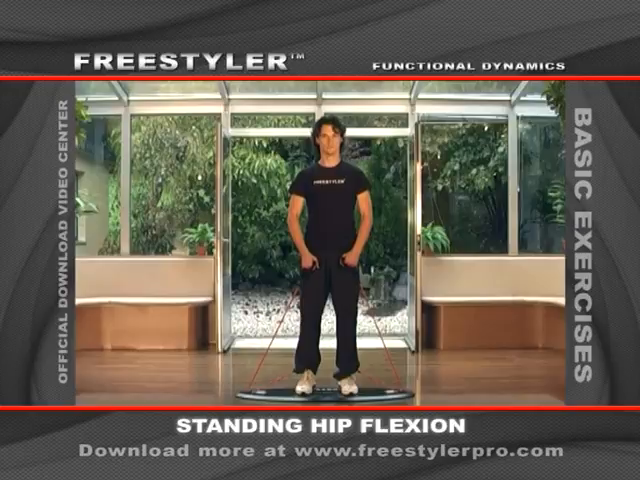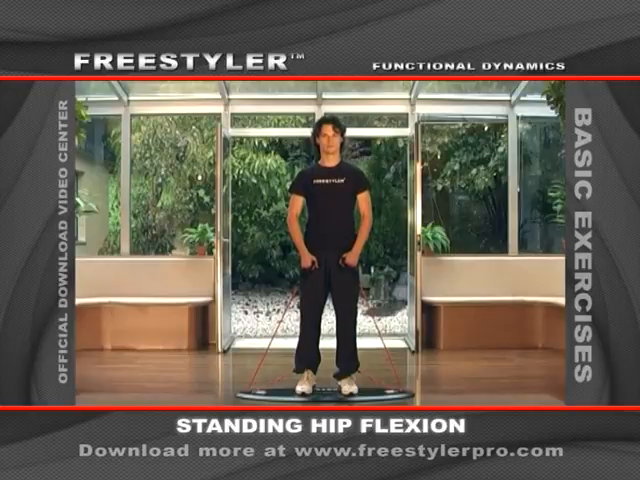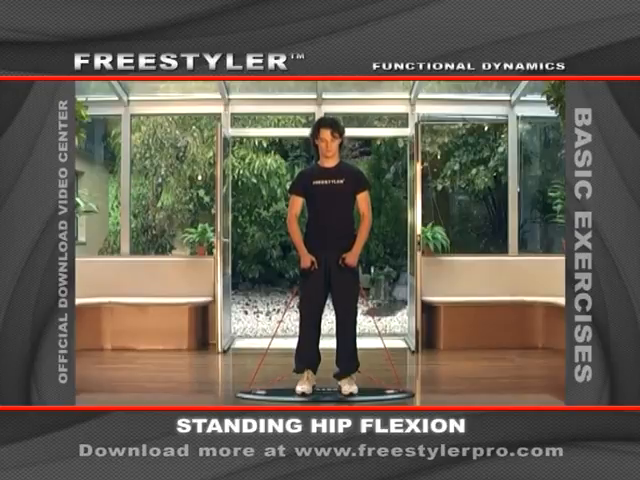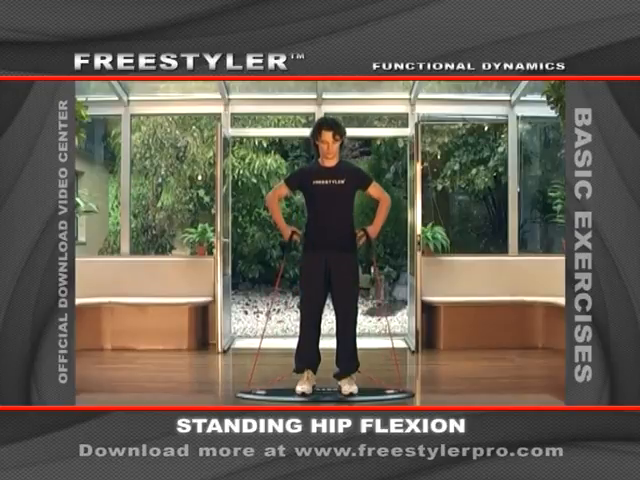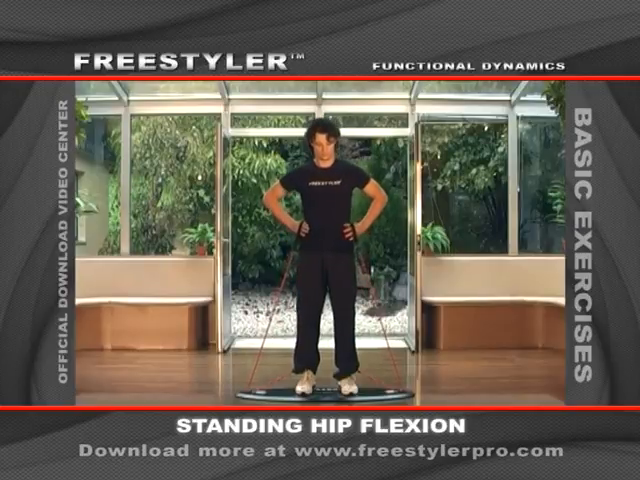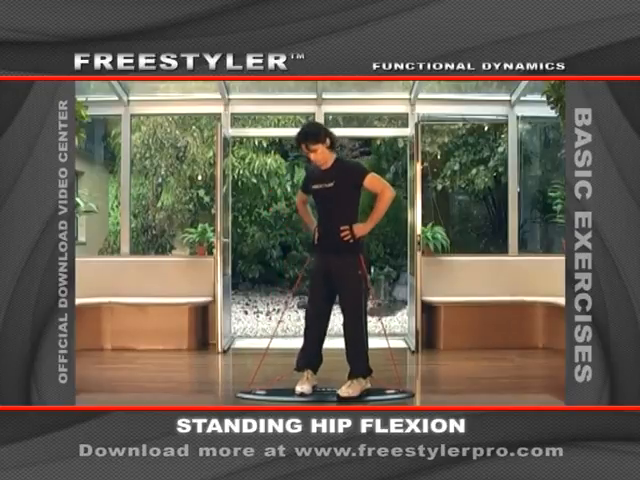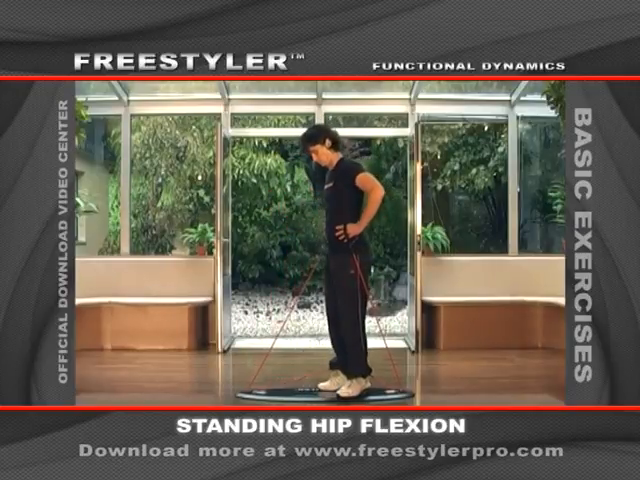
dt=0.7s
person 1, frame 1
left shoulder: (354, 174)
right shoulder: (306, 176)
left elbow: (367, 216)
right elbow: (293, 217)
left wrist: (356, 251)
right wrist: (304, 252)
left hip: (345, 256)
right hip: (314, 257)
left knee: (347, 316)
right knee: (310, 315)
left ankle: (347, 373)
right ankle: (306, 373)
person 1, frame 2
left shoulder: (354, 175)
right shoulder: (306, 176)
left elbow: (366, 216)
right elbow: (292, 216)
left wrist: (356, 251)
right wrist: (303, 252)
left hip: (345, 256)
right hip: (314, 256)
left knee: (347, 316)
right knee: (309, 315)
left ankle: (347, 373)
right ankle: (306, 373)
person 1, frame 3
left shoulder: (353, 174)
right shoulder: (305, 176)
left elbow: (366, 215)
right elbow: (292, 217)
left wrist: (355, 251)
right wrist: (302, 252)
left hip: (345, 256)
right hip: (313, 257)
left knee: (346, 316)
right knee: (309, 315)
left ankle: (347, 373)
right ankle: (306, 372)
person 1, frame 4
left shoulder: (353, 173)
right shoulder: (305, 174)
left elbow: (384, 199)
right elbow: (272, 198)
left wrist: (374, 228)
right wrist: (284, 228)
left hip: (345, 254)
right hip: (313, 254)
left knee: (347, 315)
right knee: (310, 314)
left ankle: (347, 373)
right ankle: (307, 372)
person 1, frame 5
left shoulder: (350, 172)
right shoulder: (301, 174)
left elbow: (380, 197)
right elbow: (270, 197)
left wrist: (362, 226)
right wrist: (291, 224)
left hip: (341, 253)
right hip: (311, 254)
left knee: (344, 314)
right knee: (307, 313)
left ankle: (347, 373)
right ankle: (306, 372)
person 1, frame 6
left shoulder: (350, 169)
right shoulder: (312, 176)
left elbow: (387, 192)
right elbow: (301, 202)
left wrist: (367, 226)
left hip: (349, 255)
right hip: (322, 255)
left knee: (354, 316)
right knee: (314, 315)
left ankle: (360, 376)
right ankle: (307, 372)
person 1, frame 7
left shoulder: (349, 169)
right shoulder: (330, 174)
left elbow: (377, 191)
left wrist: (359, 226)
left hip: (351, 254)
right hip: (334, 254)
left knee: (351, 316)
right knee: (335, 316)
left ankle: (360, 375)
right ankle: (343, 371)
